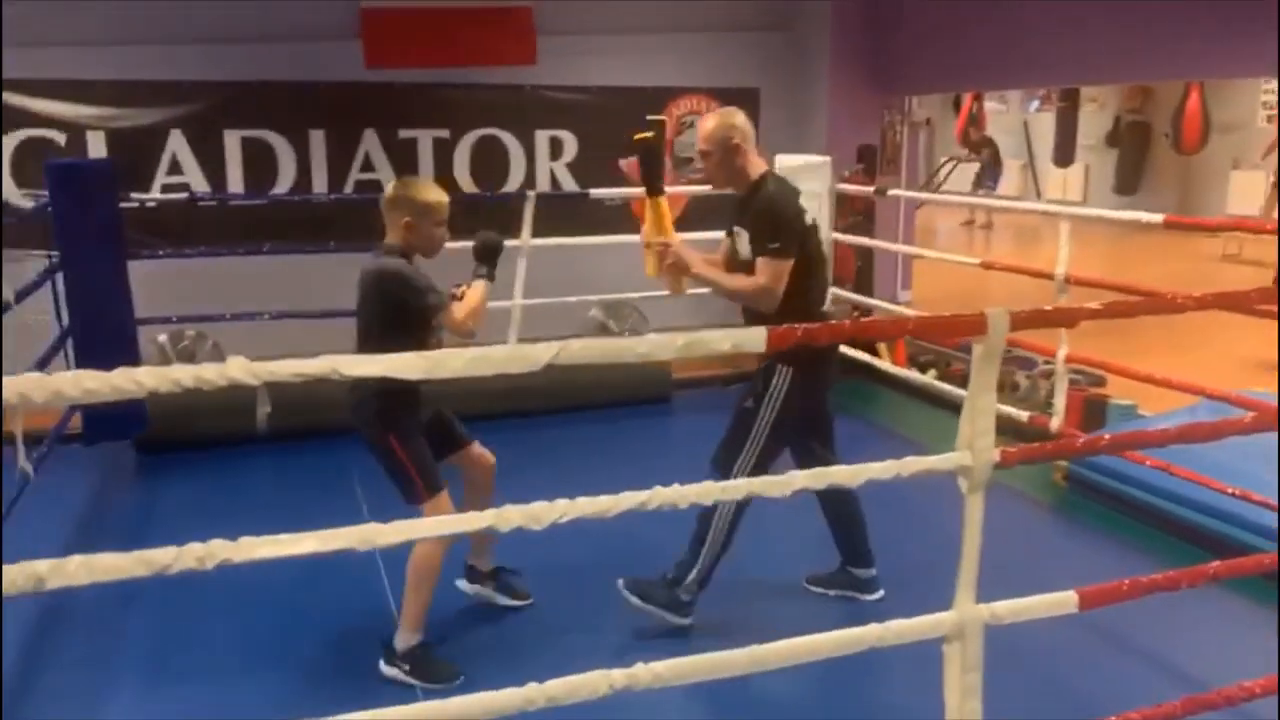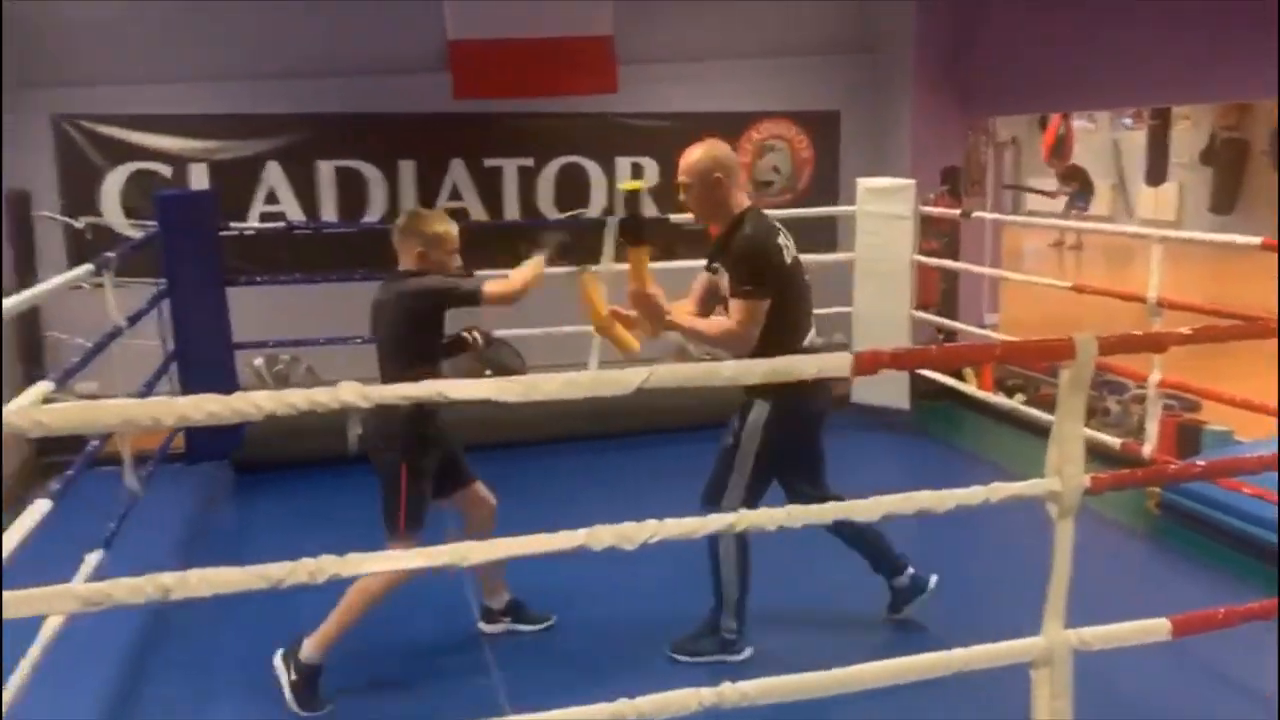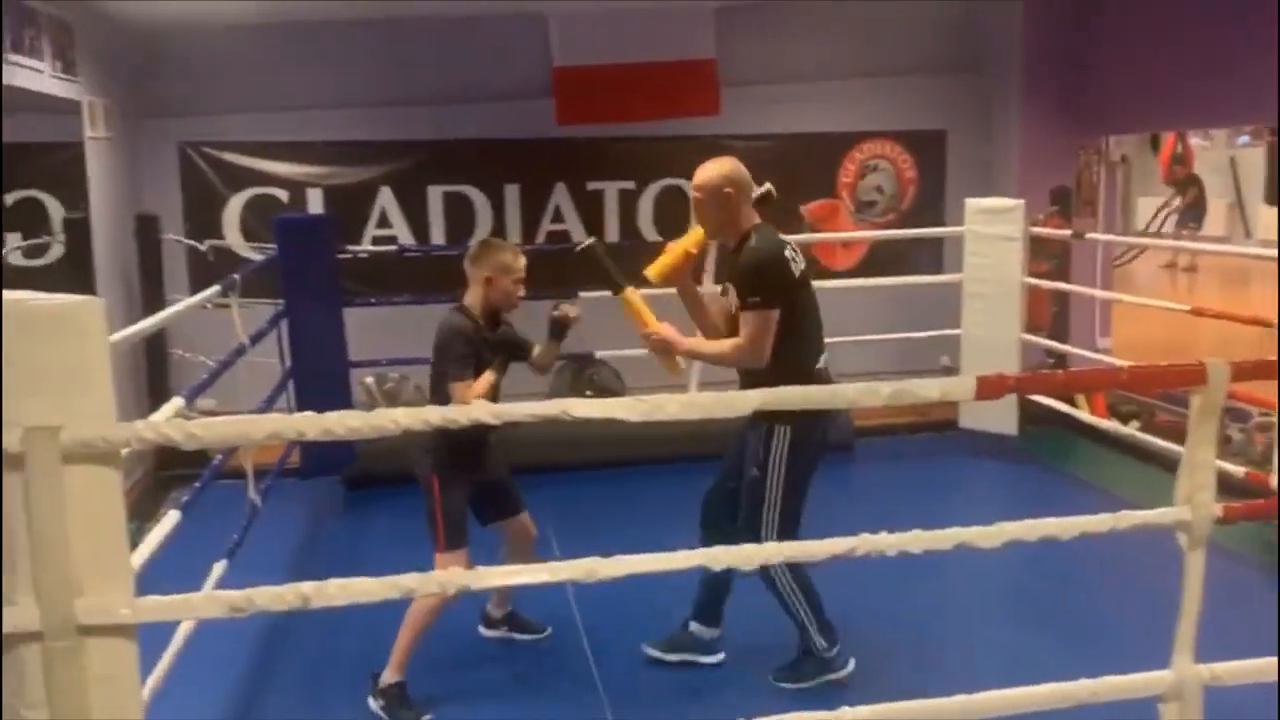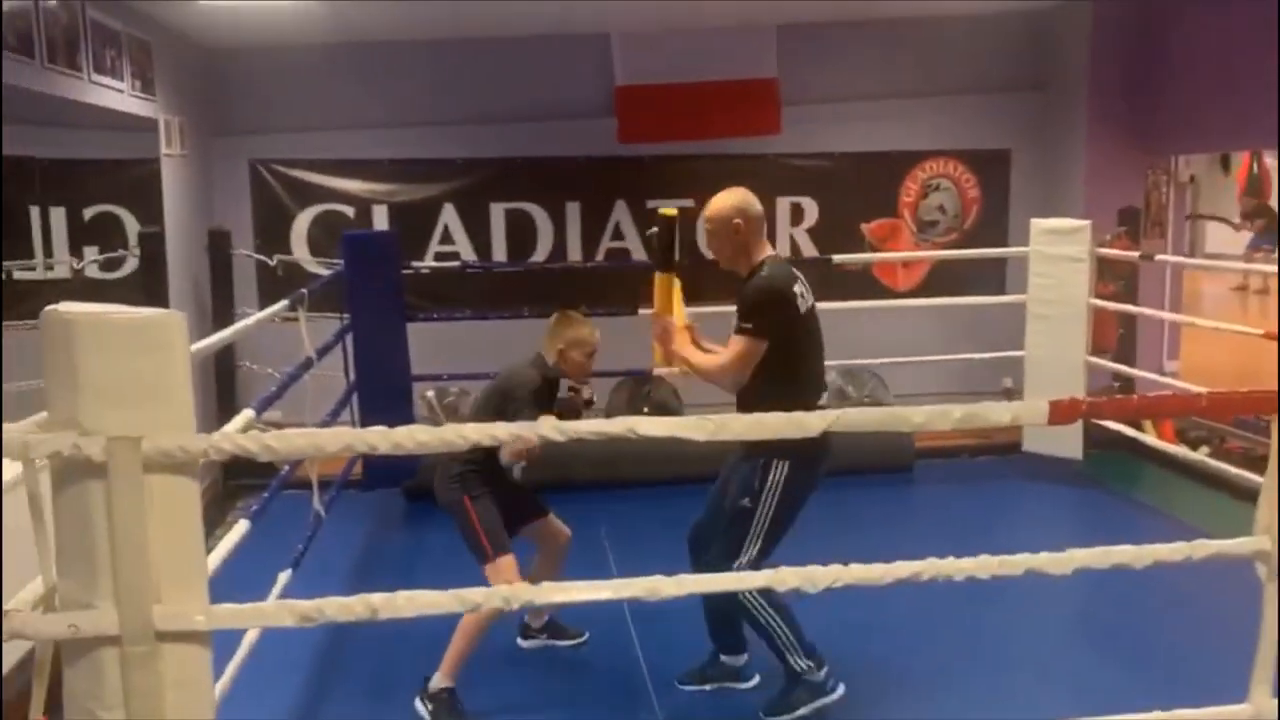
dt=0.3s
person 1, frame 1
left shoulder: (774, 204)
right shoulder: (753, 201)
left elbow: (765, 294)
right elbow: (726, 273)
left wrist: (690, 270)
right wrist: (680, 255)
left hip: (795, 360)
right hip: (805, 355)
left knee: (734, 472)
right knee: (818, 462)
left ankle: (680, 592)
right ankle: (860, 571)
person 1, frame 2
left shoulder: (752, 243)
right shoulder: (736, 236)
left elbow: (739, 336)
right elbow: (699, 305)
left wrist: (665, 318)
right wrist: (647, 315)
left hip: (779, 394)
right hip: (799, 388)
left knee: (725, 508)
right knee: (812, 496)
left ankle: (725, 633)
right ankle: (903, 577)
person 1, frame 3
left shoulder: (763, 259)
right shoulder: (743, 255)
left elbow: (753, 352)
right elbow: (722, 329)
left wrist: (673, 342)
right wrist: (687, 293)
left hip: (794, 416)
right hip: (772, 412)
left knee: (768, 539)
right knee: (719, 515)
left ankle: (825, 651)
right ankle: (702, 633)
person 1, frame 4
left shoulder: (770, 288)
right shoulder: (760, 283)
left elbow: (731, 374)
left wrist: (681, 346)
right wrist: (696, 348)
left hip: (788, 451)
right hip: (765, 445)
left knee: (736, 568)
right knee: (705, 542)
left ankle: (811, 676)
right ankle: (732, 660)
person 2, frame 1
left shoulder: (400, 265)
right shoulder: (387, 274)
left elbow: (430, 314)
right elbow: (463, 322)
left wrist: (453, 298)
right wrist: (485, 268)
left hip: (412, 400)
right hip: (384, 413)
left knee: (483, 466)
right knee: (441, 520)
left ankle: (480, 569)
right ankle: (405, 649)
person 2, frame 2
left shoulder: (403, 293)
right shoulder: (420, 292)
right elbow: (508, 291)
left wrist: (451, 345)
right wrist: (547, 250)
left hip: (419, 427)
right hip: (402, 436)
left knee: (483, 508)
right knee: (398, 563)
left ankle: (498, 607)
right ankle: (302, 656)
person 2, frame 3
left shoulder: (493, 321)
right shoulder: (454, 329)
left elbow: (539, 366)
right elbow: (467, 402)
left wrist: (558, 331)
right wrist: (498, 363)
left hip: (479, 453)
right hip: (448, 461)
left knee: (525, 537)
right knee: (450, 576)
left ankle: (498, 615)
person 2, frame 4
left shoulder: (539, 376)
right shoulder: (528, 383)
left elbow: (525, 436)
right elbow: (510, 456)
left hip: (491, 474)
right hip: (466, 482)
left knee: (558, 538)
right knee: (507, 585)
left ankle: (535, 624)
